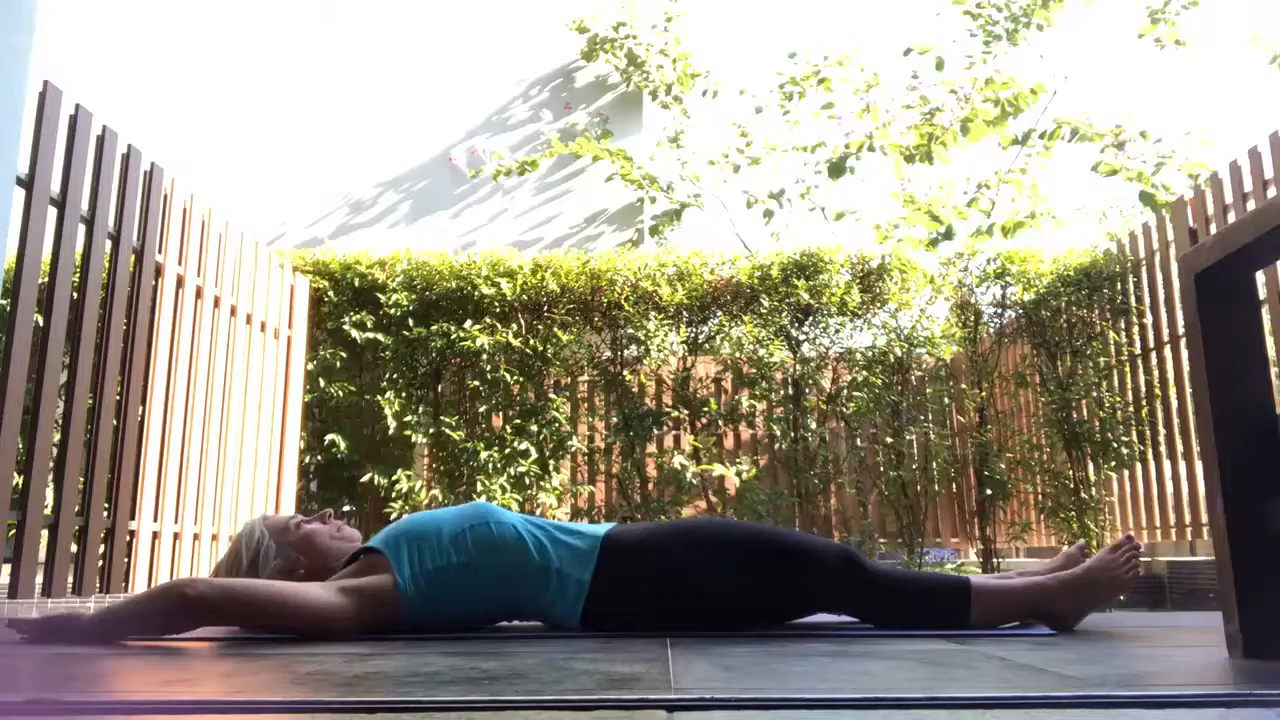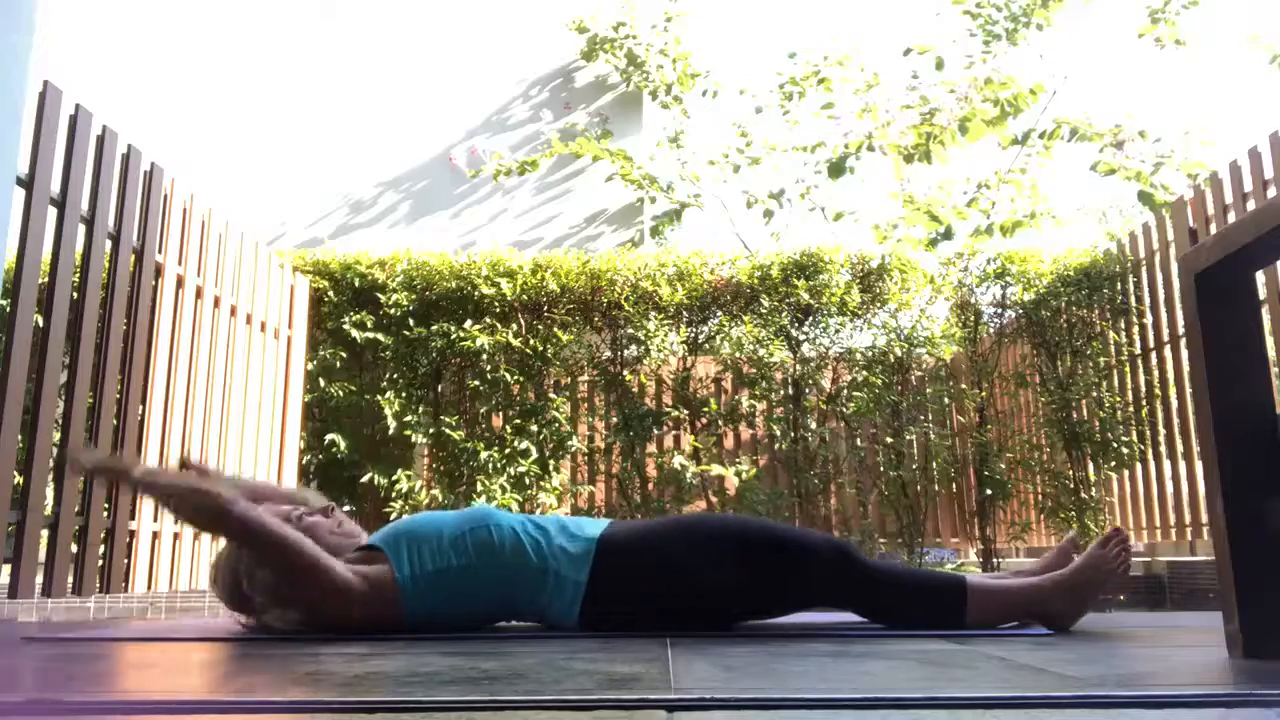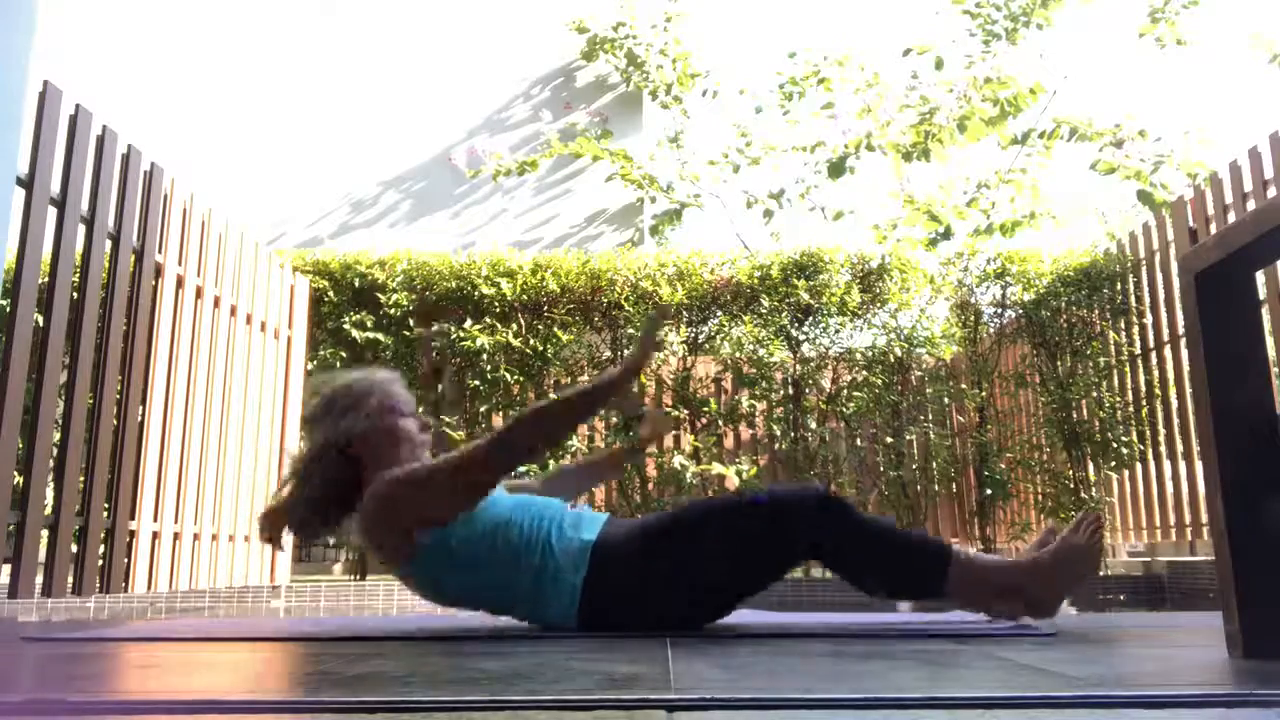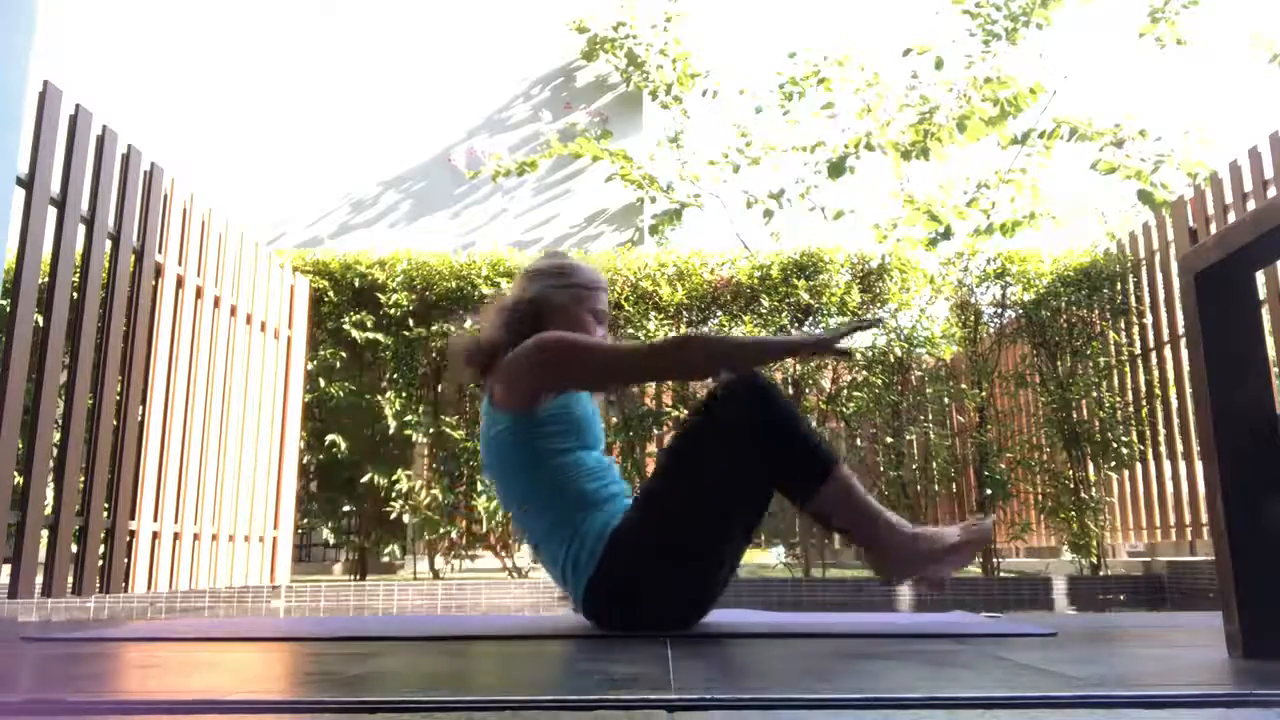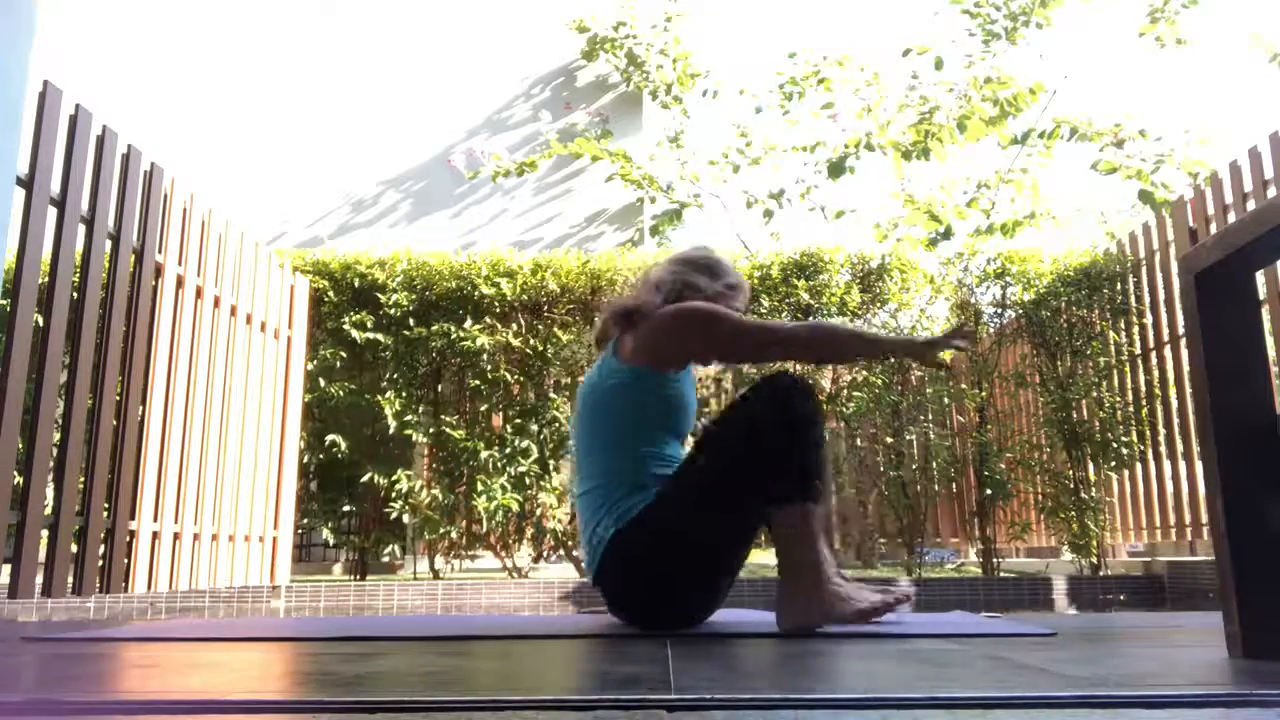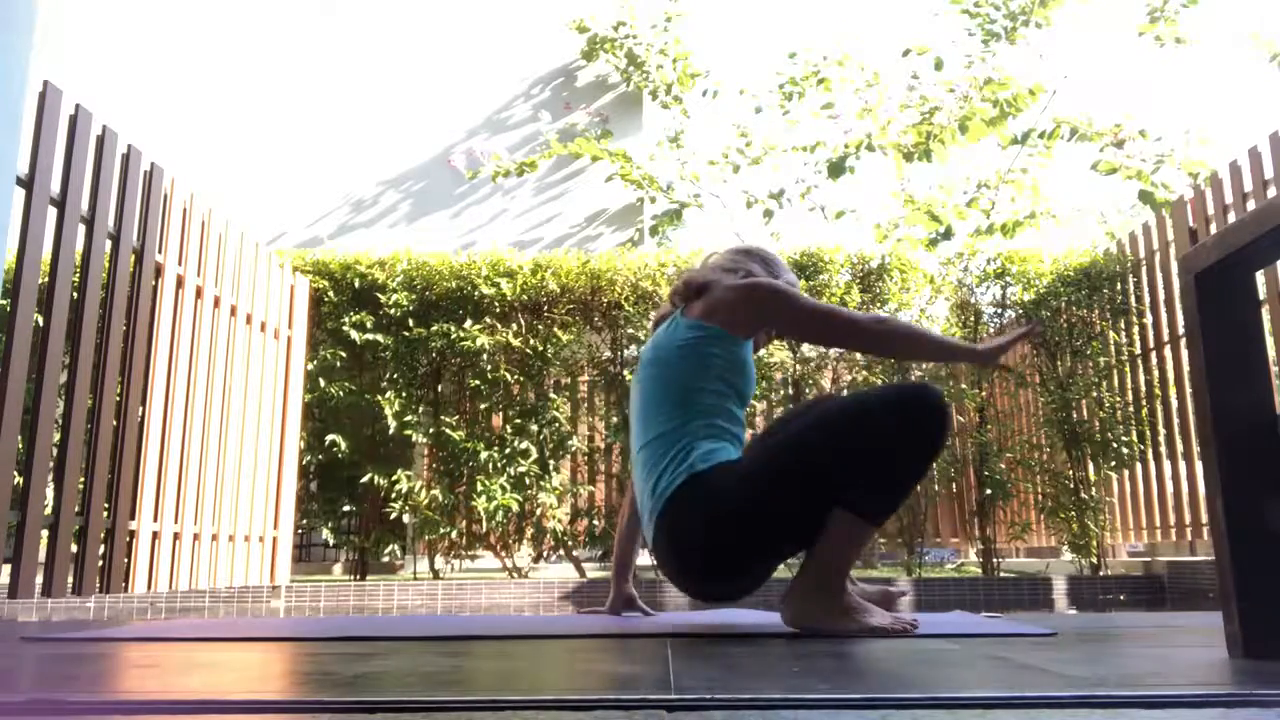
dt=0.3s
person 1, frame 1
left shoulder: (371, 560)
right shoulder: (357, 597)
right elbow: (205, 598)
left hip: (616, 551)
right hip: (616, 585)
left knee: (822, 563)
right knee: (834, 580)
left ankle: (1025, 588)
right ankle: (1044, 597)
person 1, frame 2
left shoulder: (377, 551)
right shoulder: (353, 586)
left elbow: (272, 507)
right elbow: (256, 522)
right wrist: (147, 479)
left hip: (614, 547)
right hip: (601, 576)
left knee: (813, 554)
right knee: (831, 570)
left ankle: (1010, 586)
right ankle: (1034, 599)
person 1, frame 3
left shoulder: (416, 503)
right shoulder: (392, 507)
left elbow: (535, 486)
right elbow: (507, 450)
left wrist: (621, 452)
right wrist: (617, 379)
left hip: (614, 557)
right hip: (617, 587)
left knee: (804, 523)
right knee: (812, 514)
left ankle: (996, 582)
right ankle: (1011, 579)
person 1, frame 4
left shoulder: (536, 389)
right shoulder: (535, 357)
right elbow: (672, 357)
right wrist: (803, 345)
left hip: (626, 585)
right hip: (637, 583)
left knee: (763, 450)
right knee: (753, 399)
left ankle: (894, 545)
right ankle: (894, 543)
person 1, frame 5
left shoulder: (635, 357)
right shoulder: (676, 324)
right elbow: (803, 341)
right wrist: (912, 348)
left hip: (640, 576)
right hip: (650, 570)
right knee: (784, 399)
left ankle: (813, 579)
right ankle: (809, 588)
person 1, frame 6
left shoulder: (668, 343)
right shoulder: (741, 296)
left elbow: (641, 480)
right elbow: (861, 333)
left wrist: (621, 588)
right wrist: (971, 353)
left hip: (693, 548)
right hip: (718, 532)
right knee: (916, 409)
left ankle: (825, 586)
right ankle: (821, 591)
